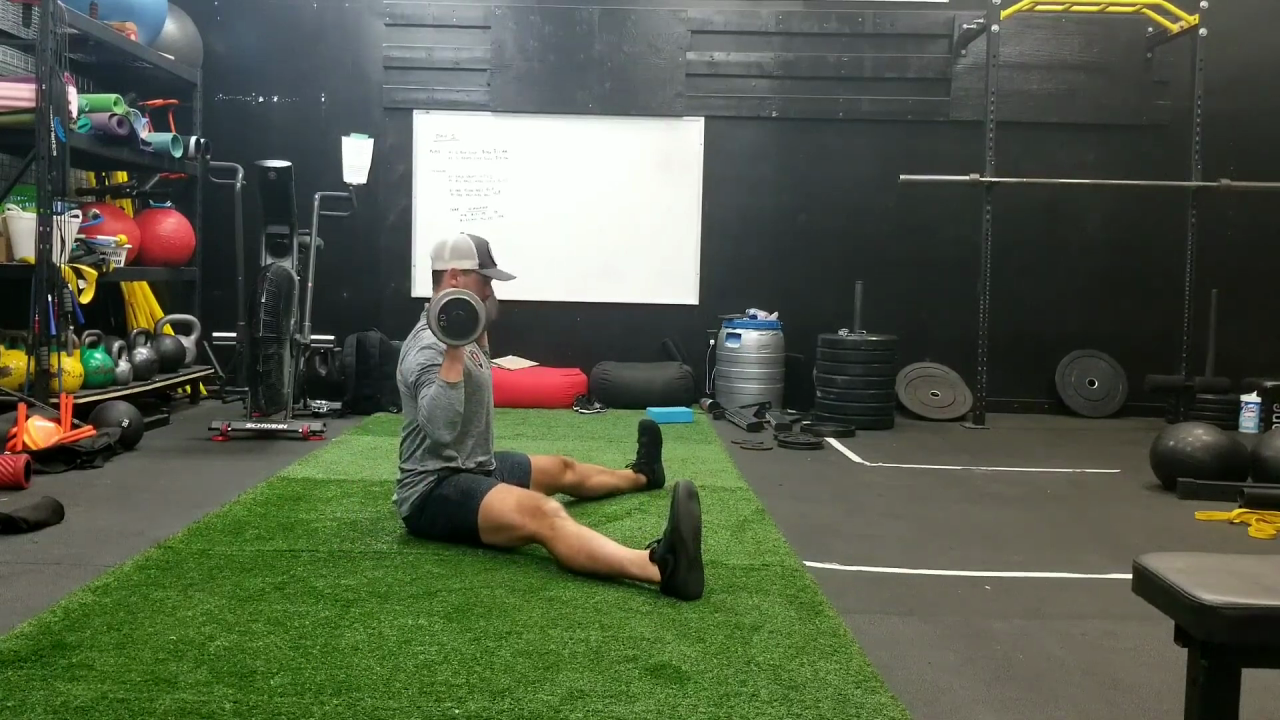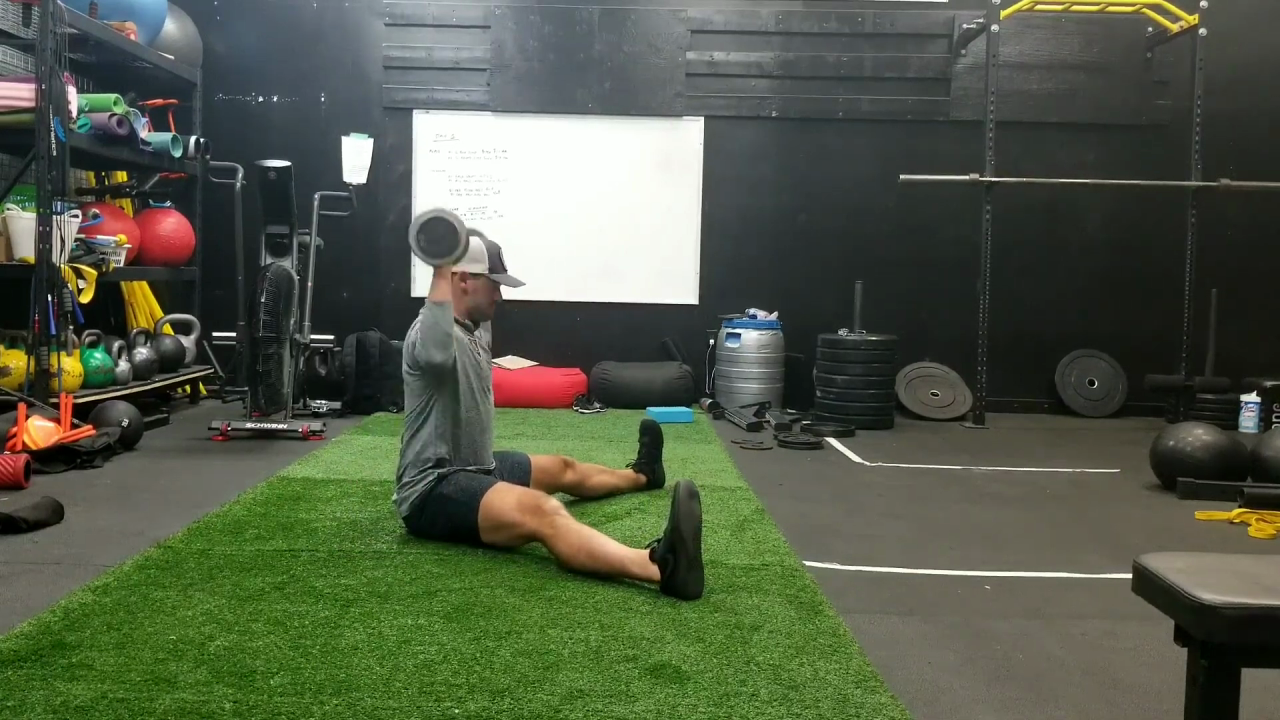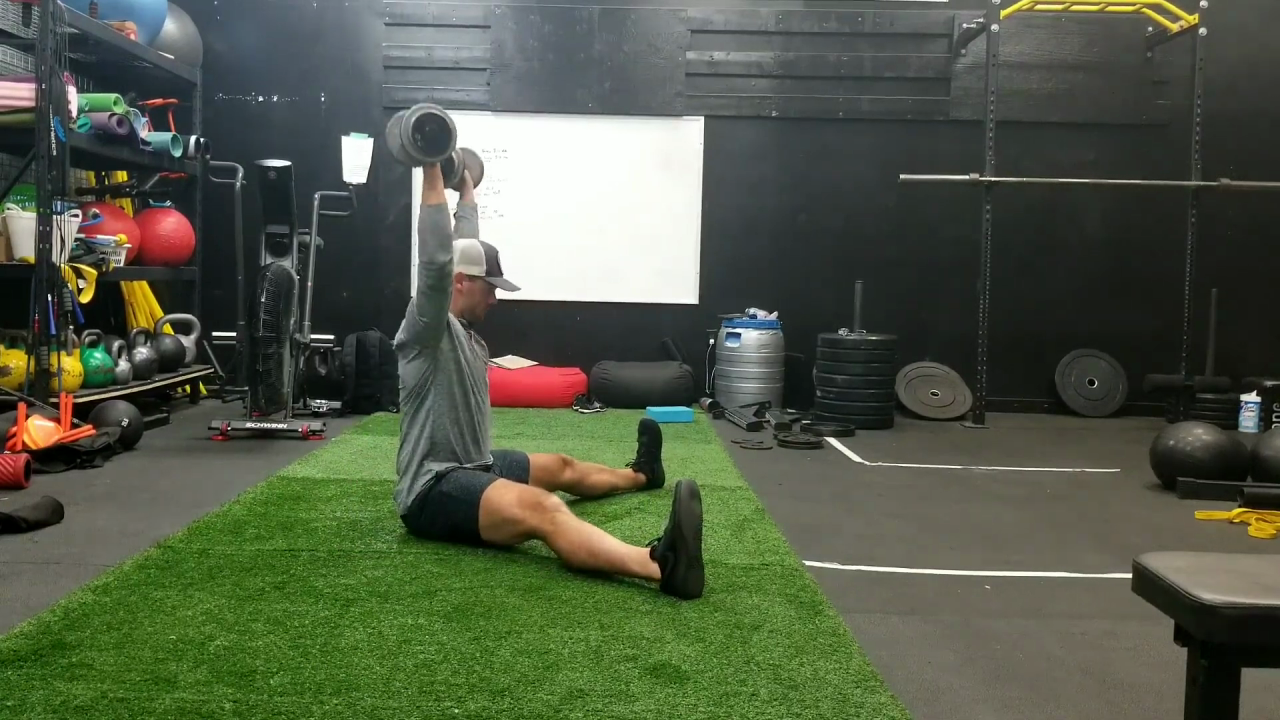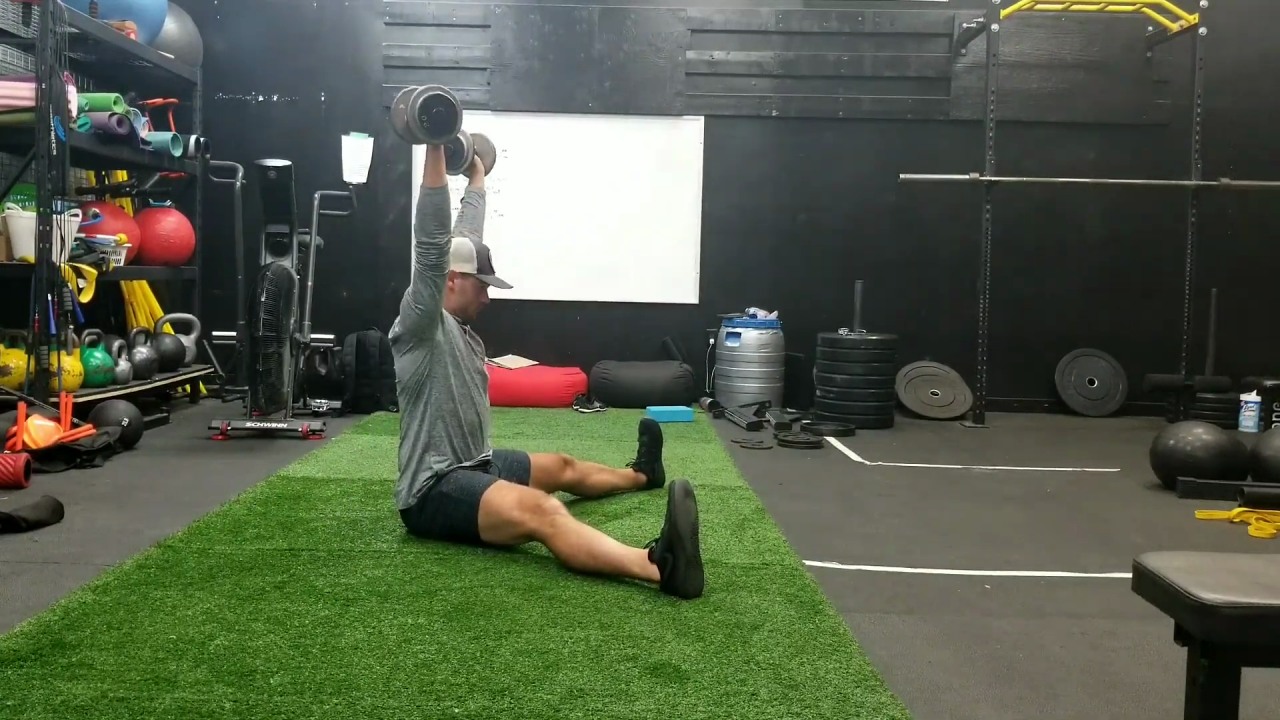
dt=0.5s
person 1, frame 1
right shoulder: (429, 346)
right elbow: (441, 427)
left wrist: (479, 335)
right wrist: (454, 350)
right hip: (433, 491)
left knee: (562, 470)
right knee: (542, 516)
left ankle: (641, 475)
right ankle: (661, 567)
person 1, frame 2
left shoulder: (464, 329)
right shoulder: (429, 333)
right elbow: (437, 355)
left wrist: (470, 249)
right wrist: (442, 269)
left hip: (474, 468)
right hip: (434, 491)
left knee: (563, 469)
right knee: (542, 513)
left ankle: (641, 475)
right ankle: (661, 567)
person 1, frame 3
left shoulder: (457, 324)
right shoulder: (428, 327)
left elbow: (463, 246)
right elbow: (436, 260)
left wrist: (466, 189)
right wrist: (432, 172)
left hip: (472, 467)
right hip: (434, 489)
left knee: (562, 467)
right knee: (541, 509)
left ankle: (640, 475)
right ankle: (661, 565)
person 1, frame 4
left shoulder: (451, 323)
right shoulder: (421, 324)
left elbow: (465, 239)
right elbow: (432, 243)
left wrist: (476, 176)
right wrist: (434, 148)
left hip: (473, 466)
right hip: (434, 489)
left knee: (563, 468)
right knee: (540, 512)
left ankle: (641, 474)
right ankle: (660, 566)
